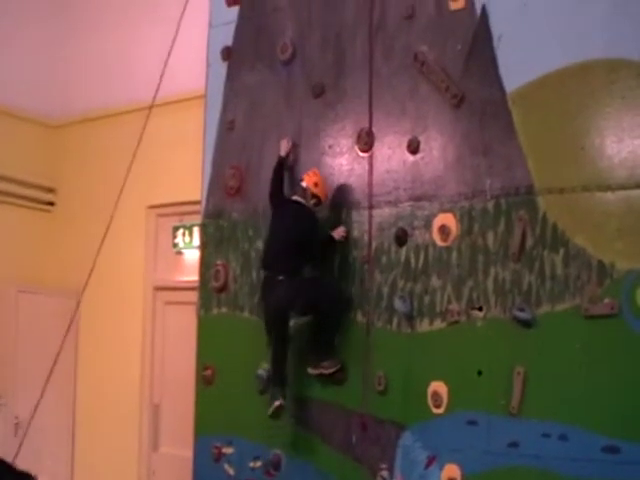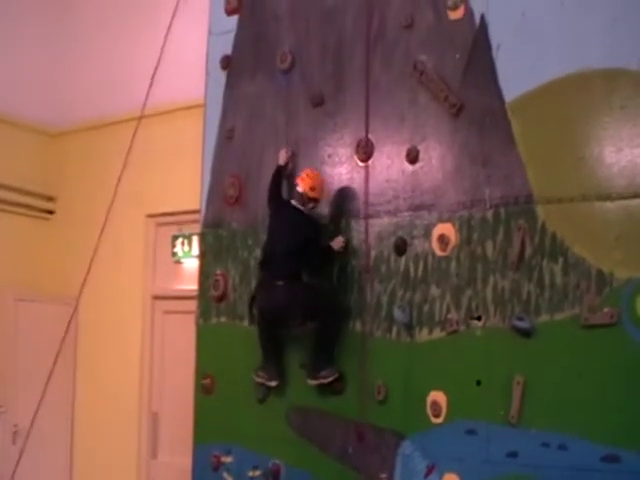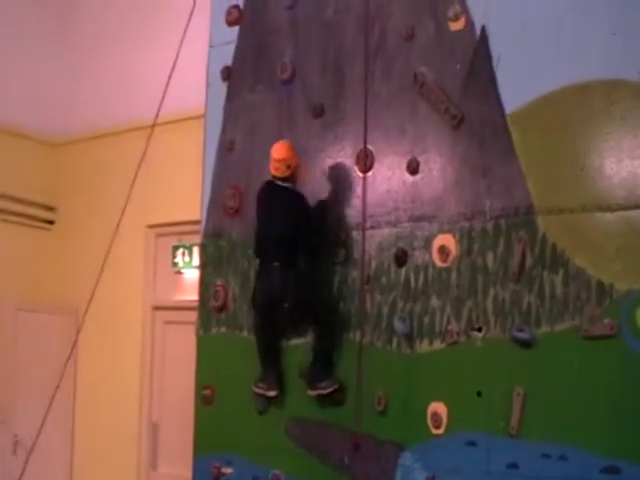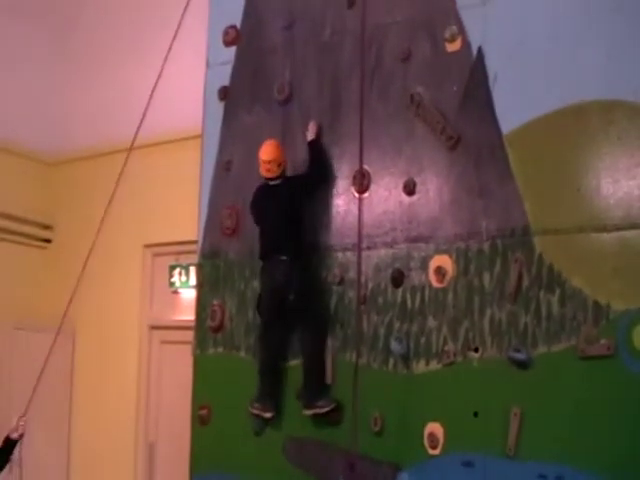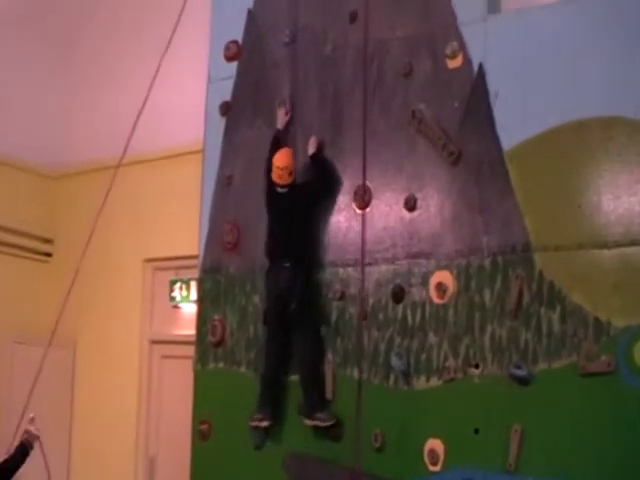
dt=0.5s
person 1, frame 1
left shoulder: (281, 207)
right shoulder: (308, 218)
left elbow: (275, 188)
right elbow: (313, 255)
left wrist: (282, 158)
right wrist: (333, 238)
left hip: (270, 288)
right hip: (292, 287)
left knee: (278, 342)
right knee: (335, 298)
left ankle: (277, 391)
right ankle: (319, 357)
person 1, frame 2
left shoulder: (278, 210)
right shoulder: (309, 225)
left elbow: (273, 192)
right elbow: (312, 263)
left wrist: (281, 166)
right wrist: (331, 248)
left hip: (266, 289)
right hip: (290, 291)
left knee: (267, 316)
right knee: (331, 310)
left ankle: (271, 367)
right ankle: (319, 368)
person 1, frame 3
left shoulder: (264, 193)
right shoulder: (297, 201)
right elbow: (307, 240)
left hip: (265, 273)
right hip: (287, 274)
left knee: (265, 325)
left ankle: (269, 377)
right ankle: (317, 378)
person 1, frame 4
left shoulder: (259, 195)
right shoulder: (294, 188)
right elbow: (320, 172)
right wrist: (312, 140)
left hip: (269, 269)
right hip: (293, 267)
left knee: (270, 335)
right knee: (311, 331)
left ankle: (266, 399)
right ankle: (313, 396)
person 1, frame 5
left shoulder: (272, 196)
right shoulder: (303, 196)
left elbow: (270, 160)
right elbow: (328, 181)
left wrist: (280, 129)
right wrist: (314, 153)
left hip: (275, 274)
right hip: (298, 274)
left knee: (275, 342)
right knee: (307, 340)
left ankle: (265, 409)
right ankle: (313, 408)
